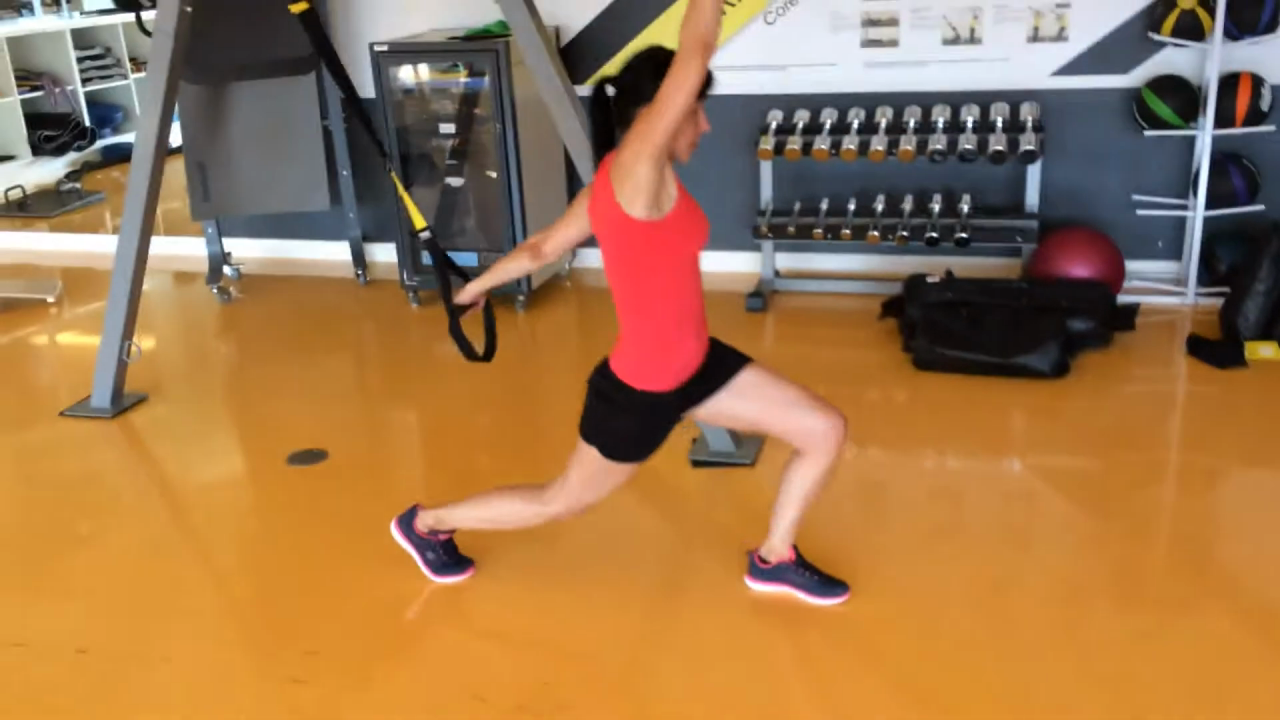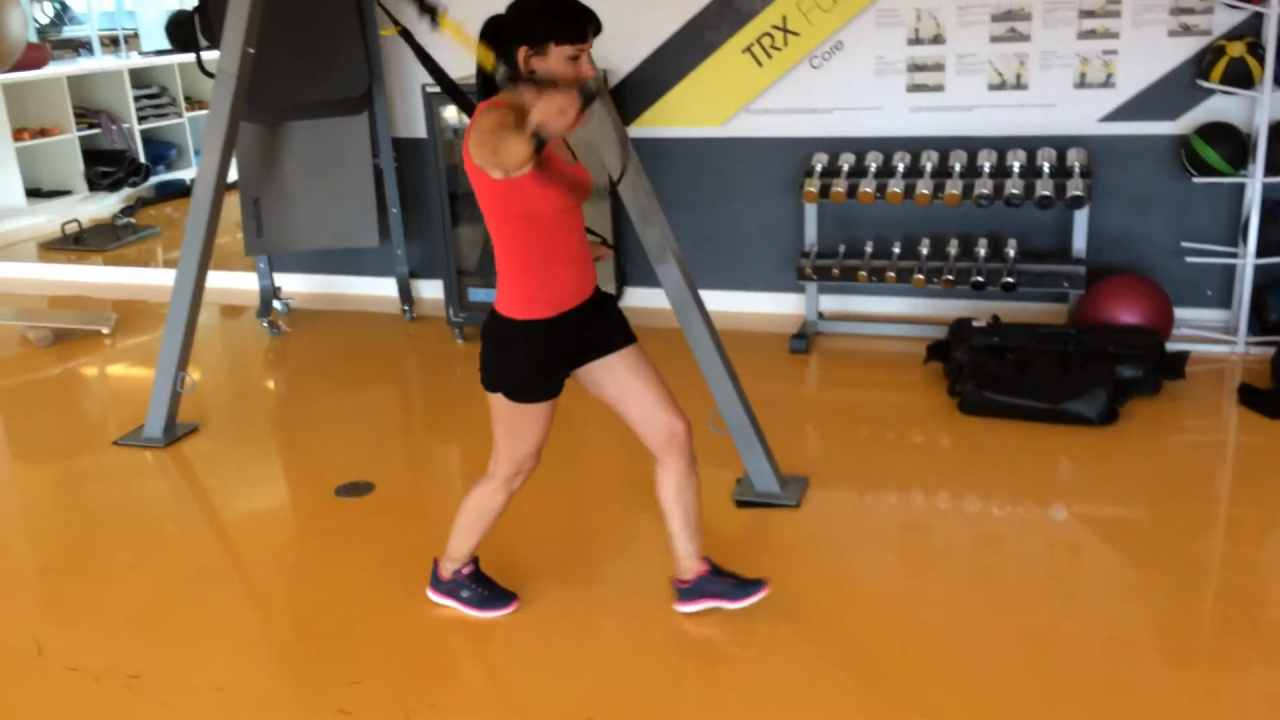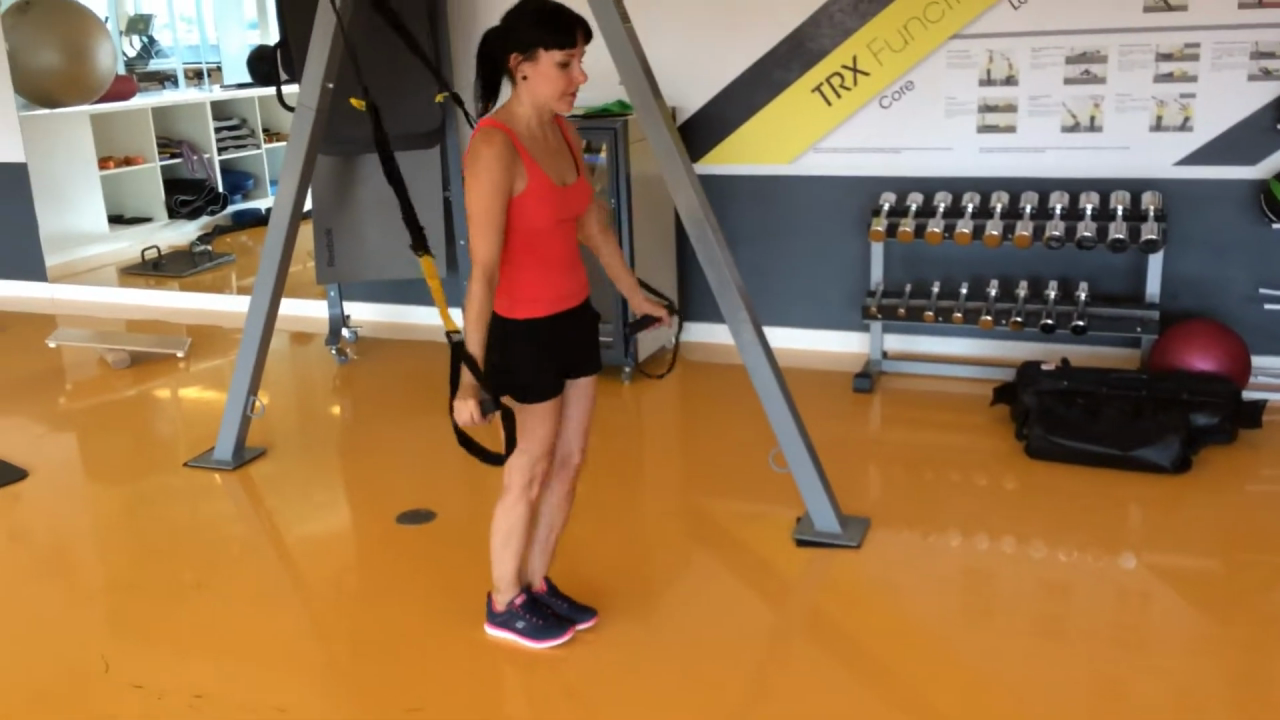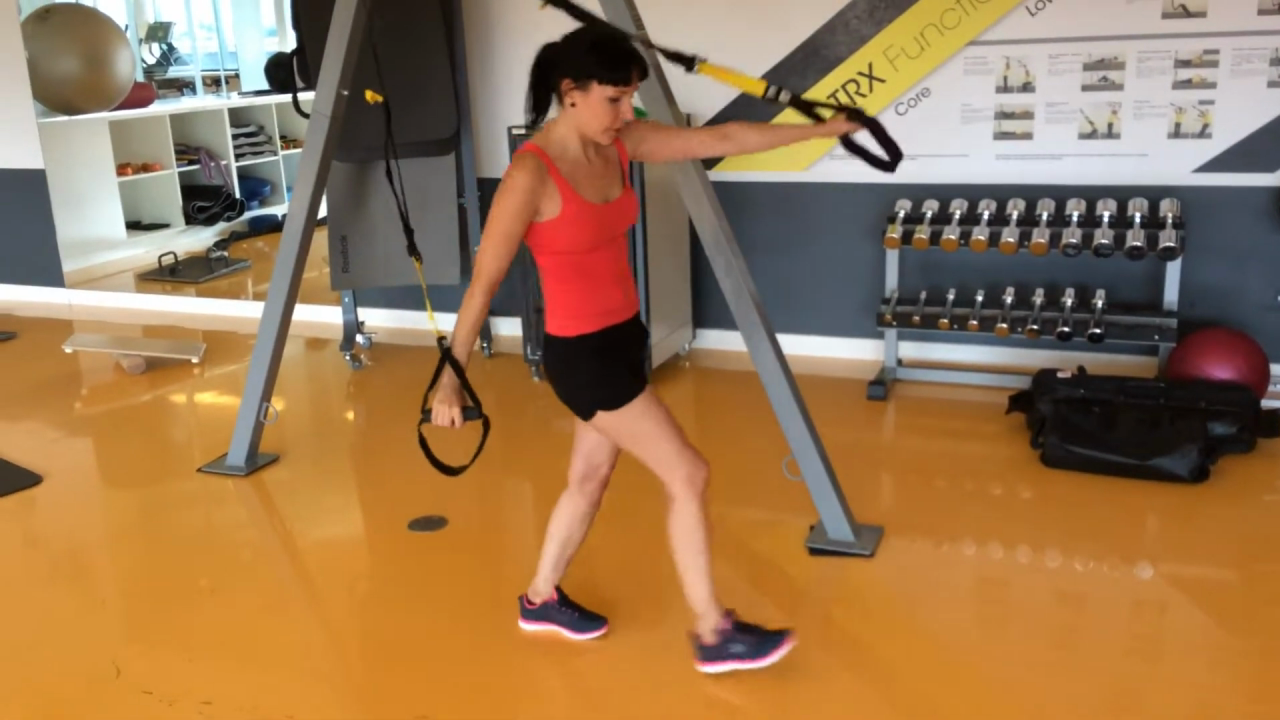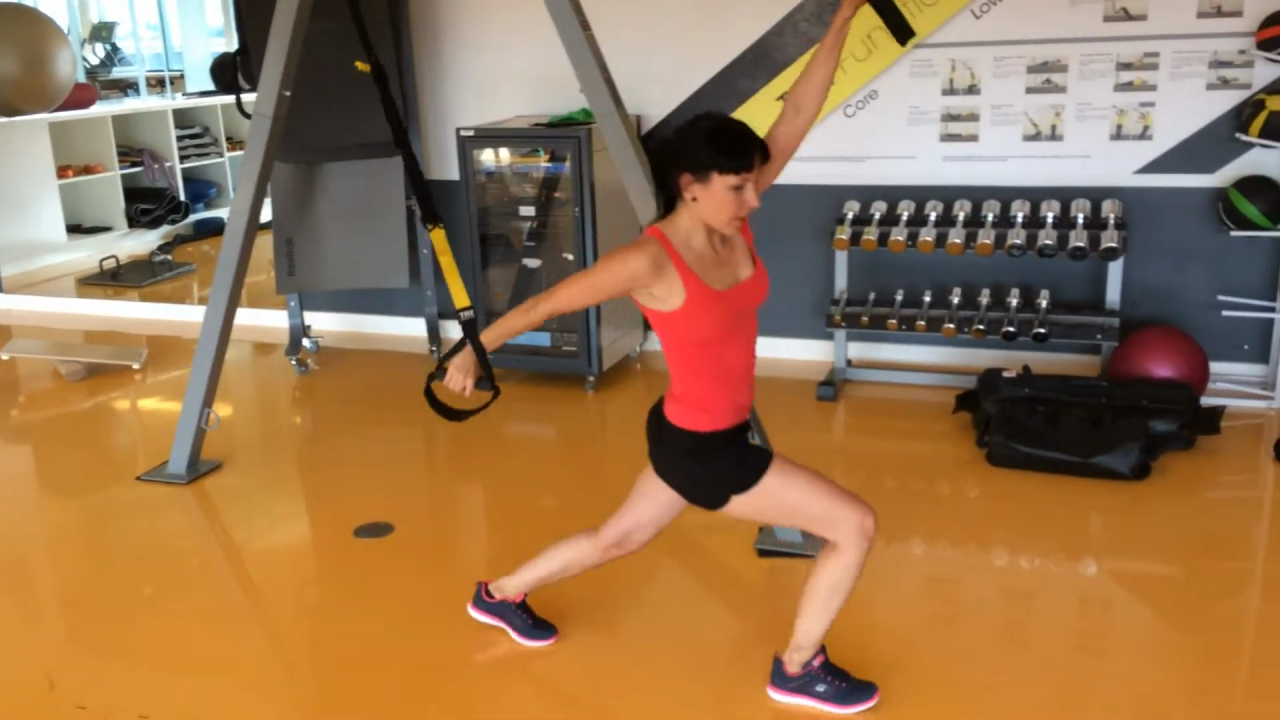
dt=0.5s
person 1, frame 1
left shoulder: (613, 186)
right shoulder: (633, 168)
left elbow: (540, 248)
right elbow: (694, 53)
left wrist: (477, 284)
left hip: (692, 363)
right hip: (641, 390)
left knee: (824, 429)
right knee: (562, 500)
left ankle: (774, 557)
right ankle: (427, 524)
person 1, frame 2
left shoulder: (549, 123)
right shoulder: (492, 123)
right elbow: (511, 145)
right wrist: (539, 116)
left hip: (588, 314)
right hip: (527, 331)
left knee: (673, 435)
right knee: (512, 470)
left ankle: (693, 574)
right ankle: (450, 573)
person 1, frame 3
left shoulder: (561, 130)
right shoulder: (494, 146)
left elbow: (592, 223)
right elbow: (484, 268)
left wrist: (635, 294)
right wrist: (471, 378)
left hip: (575, 322)
right hip: (523, 335)
left knee: (565, 469)
right knee: (526, 480)
left ankle: (536, 586)
right ankle: (504, 605)
person 1, frame 4
left shoulder: (619, 144)
right shoulder: (531, 175)
left elbow: (718, 141)
right elbow: (483, 284)
left wrist: (814, 129)
right wrist: (451, 378)
left hip: (621, 339)
right hip: (582, 354)
left knee: (590, 477)
right knee: (690, 478)
left ankle: (542, 599)
right ankle: (713, 633)
person 1, frame 5
left shoulder: (730, 217)
right shoulder: (648, 262)
left elbow: (800, 113)
right elbow: (545, 304)
right wrist: (472, 353)
left hip: (711, 432)
right hip: (699, 446)
left knee: (618, 537)
right knee: (854, 525)
left ankle: (499, 596)
